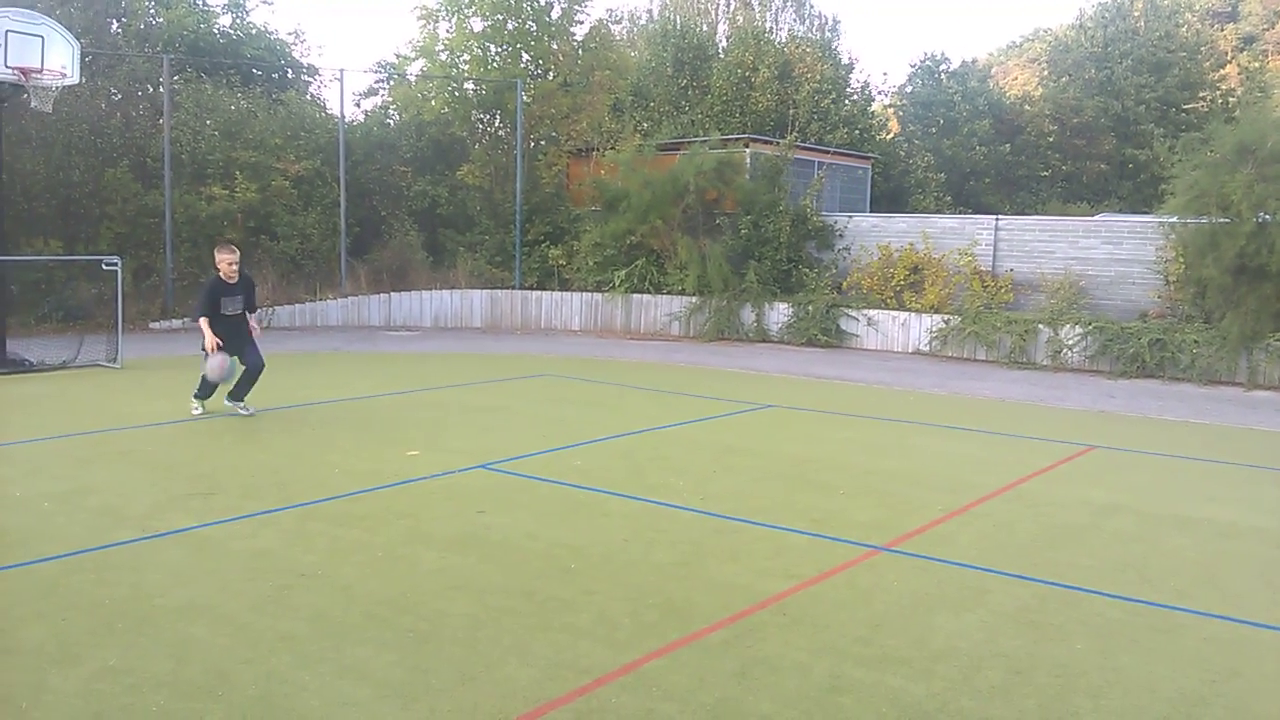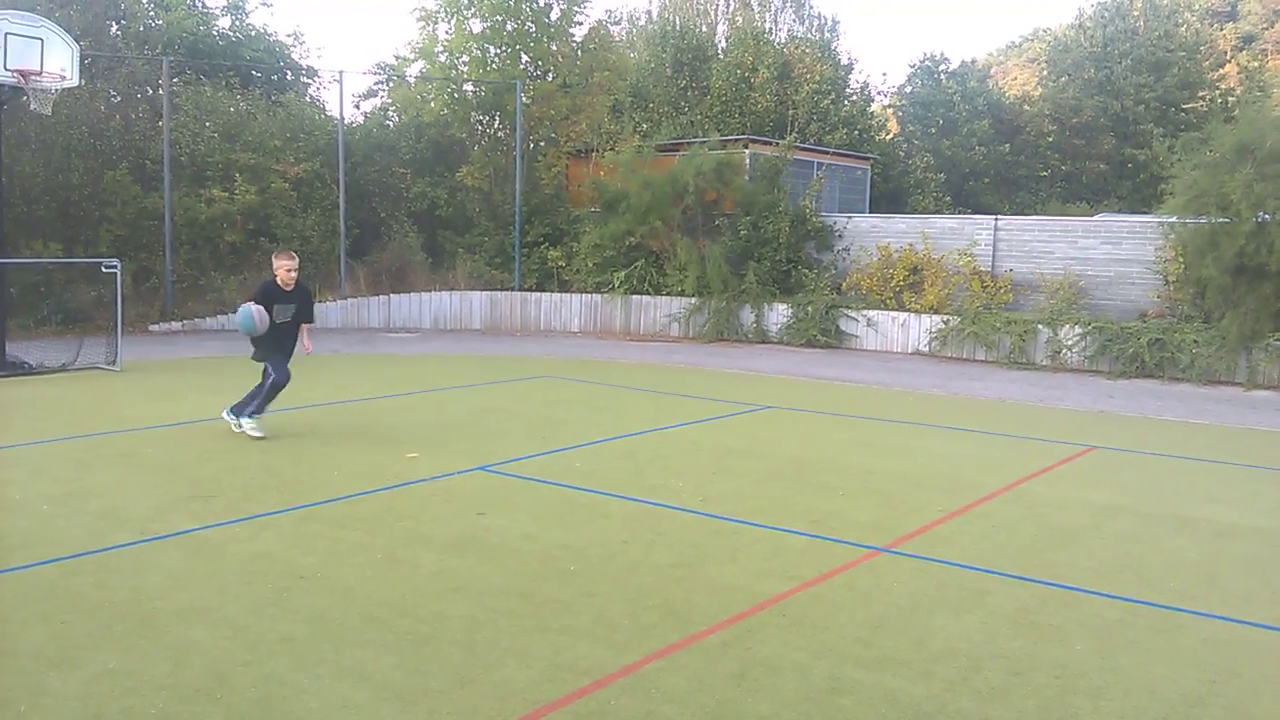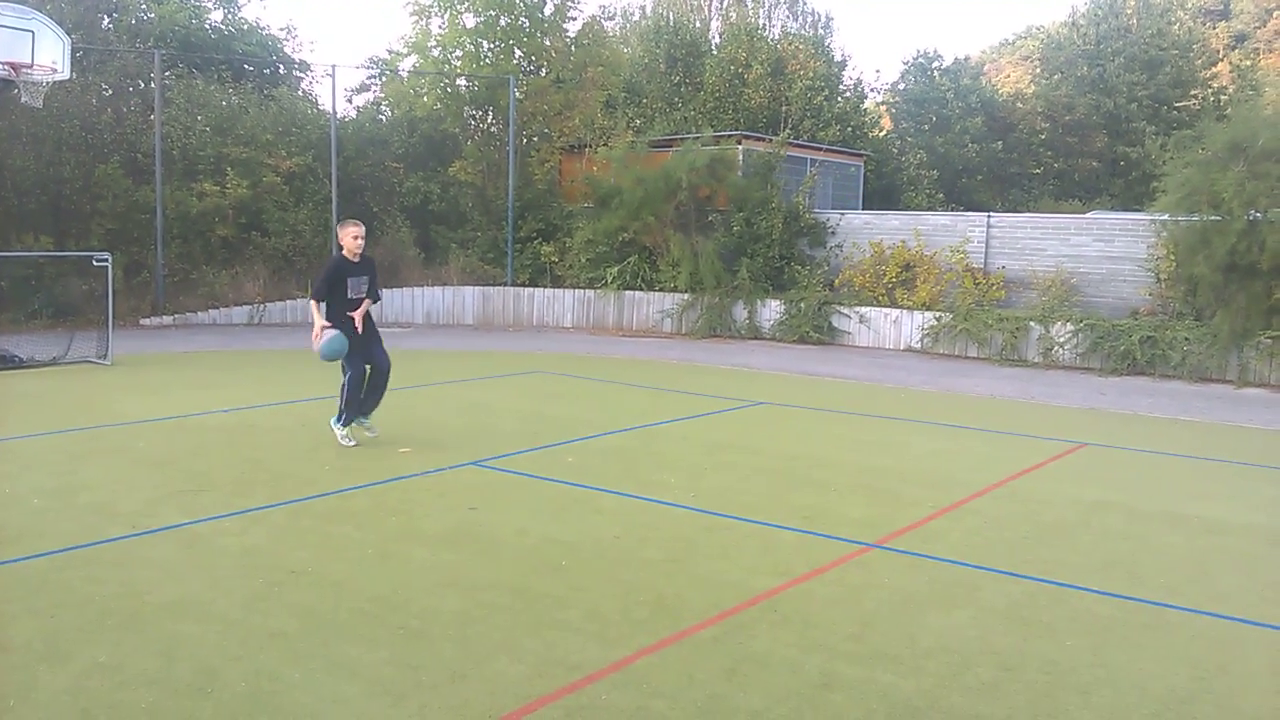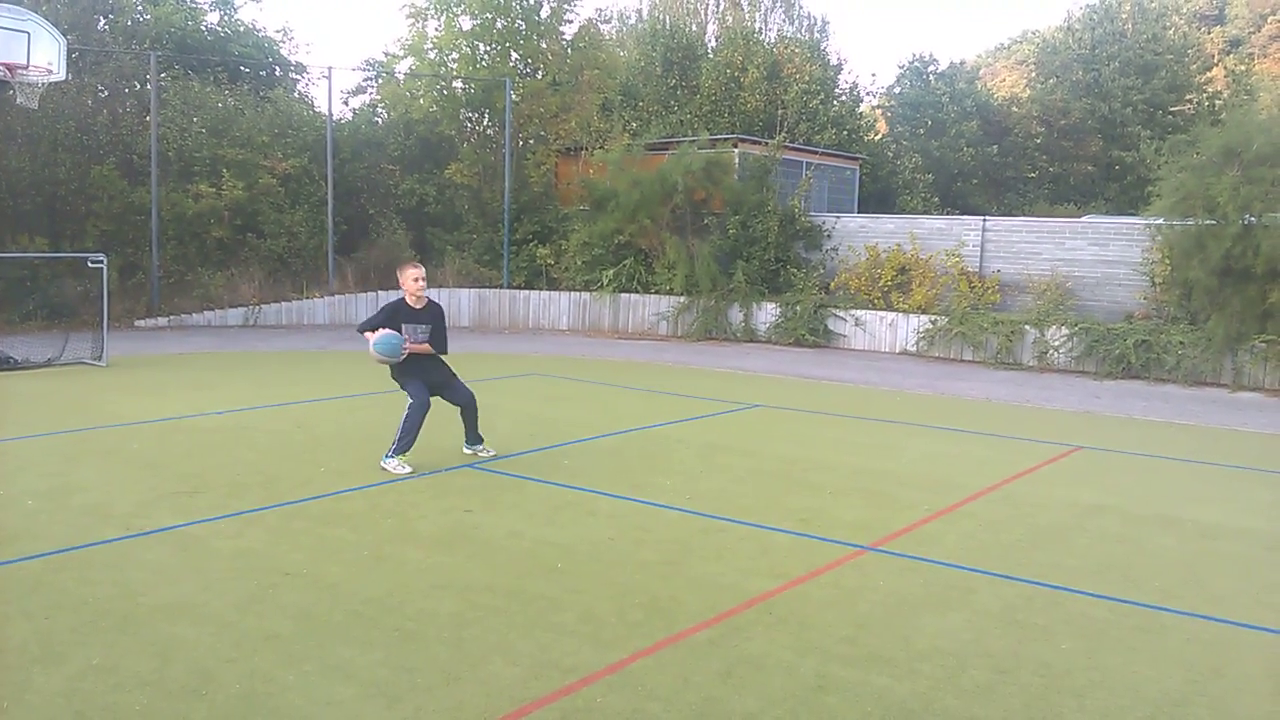
dt=0.4s
person 1, frame 1
left shoulder: (246, 281)
right shoulder: (213, 285)
right elbow: (202, 314)
left wrist: (252, 322)
right wrist: (208, 334)
left hip: (240, 331)
right hip: (218, 334)
left knee: (256, 364)
left ankle: (235, 398)
right ankle: (198, 398)
person 1, frame 2
left shoulder: (303, 292)
right shoulder: (266, 289)
left elbow: (305, 319)
left wrist: (304, 337)
left hip: (286, 342)
right hip: (267, 341)
left knee: (272, 379)
right knee: (281, 375)
left ankle: (235, 412)
right ankle: (250, 414)
person 1, frame 3
left shoulder: (368, 263)
right shoulder: (335, 265)
left elbow: (371, 295)
right elbow: (315, 296)
left wrist: (361, 312)
right wrist: (318, 320)
left hip: (362, 323)
right hip: (340, 325)
left knee: (382, 365)
right knee: (356, 371)
left ankle: (362, 414)
right ankle: (342, 422)
person 1, frame 4
left shoulder: (435, 310)
right shoulder: (393, 310)
left elbow: (436, 346)
right elbow: (366, 330)
left wrist: (412, 347)
right wrist: (376, 336)
left hip: (430, 364)
right hip: (405, 367)
left knee: (466, 399)
right knee: (420, 402)
left ankle: (473, 442)
right ankle: (393, 456)
